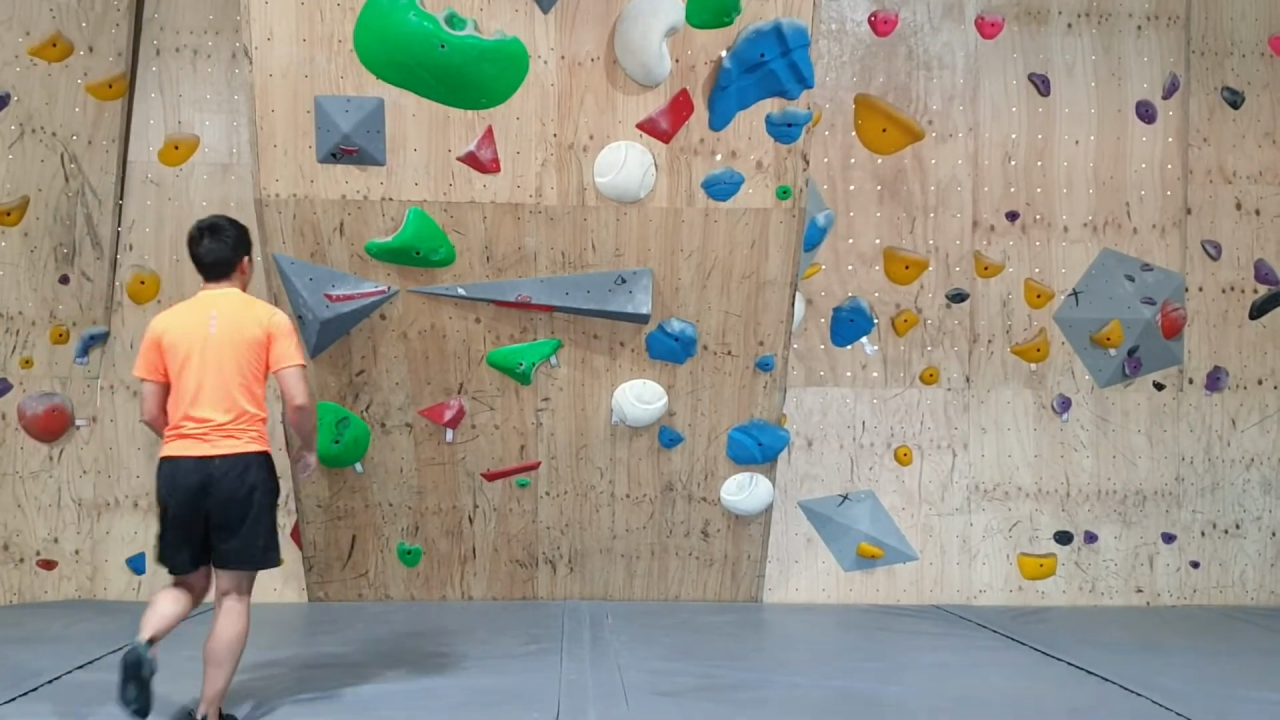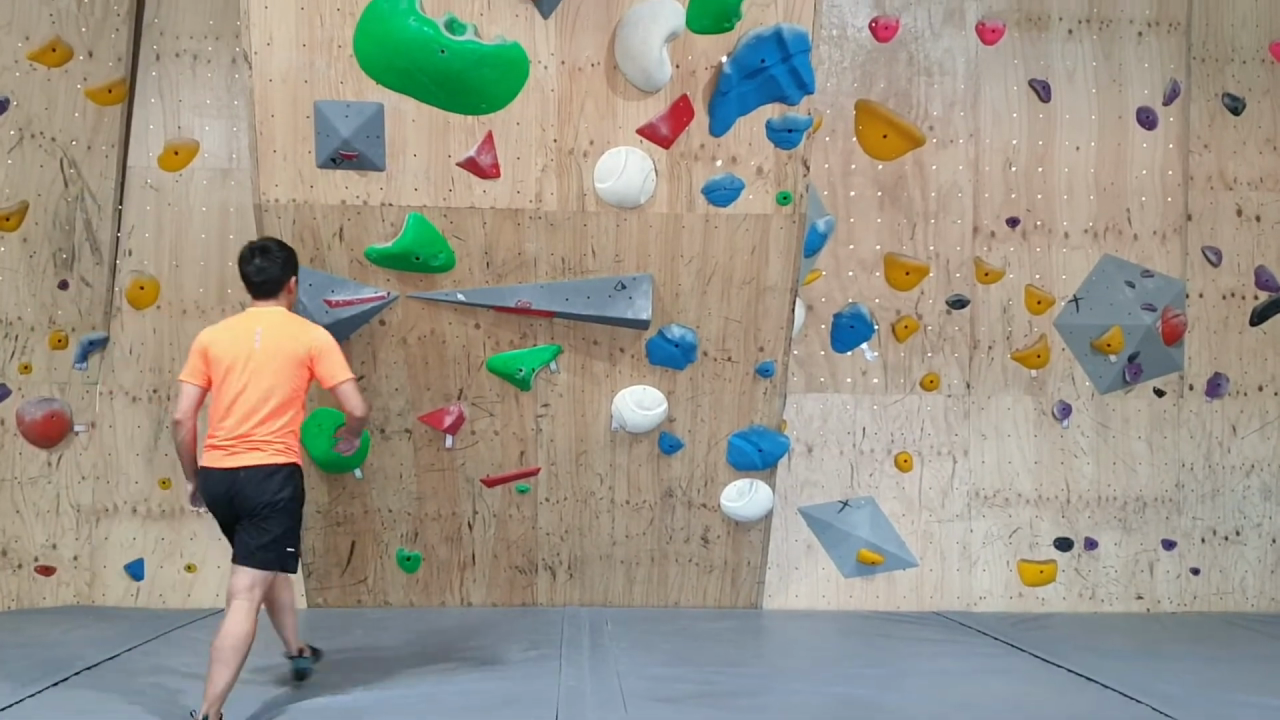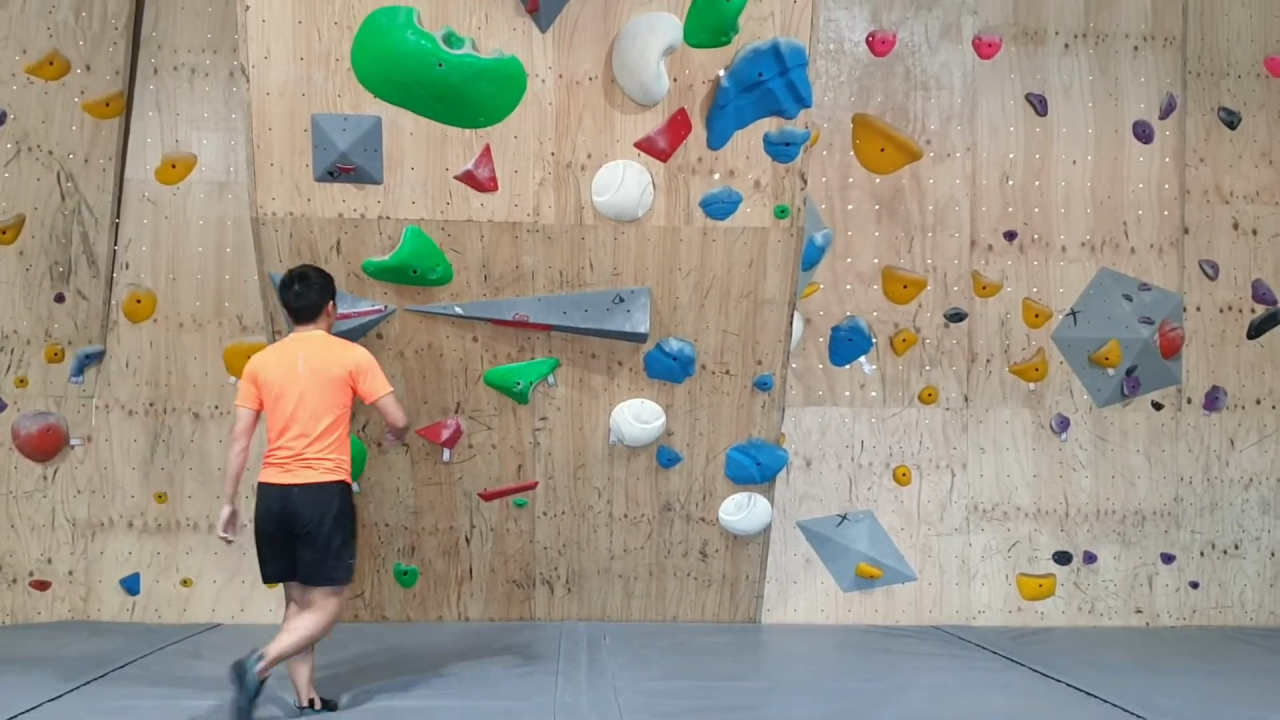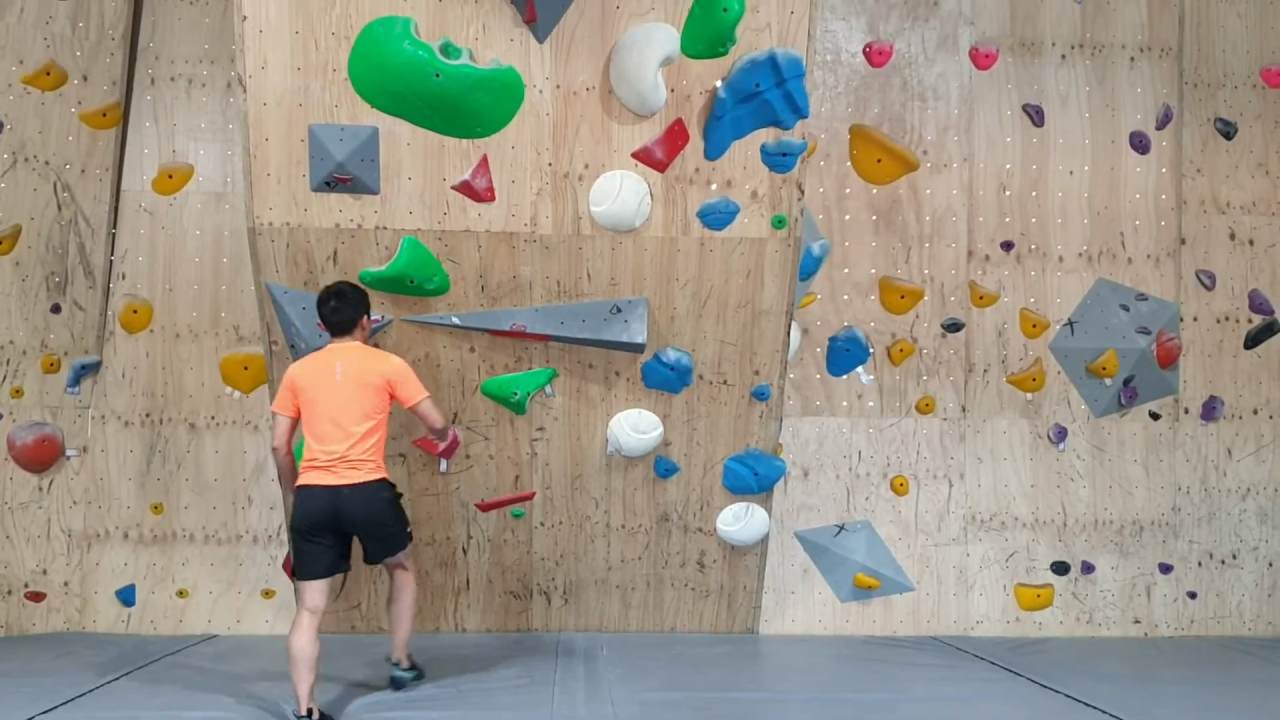
dt=0.3s
person 1, frame 1
left shoulder: (164, 323)
right shoulder: (269, 318)
left elbow: (151, 413)
right elbow: (299, 401)
right wrist: (306, 449)
left hip: (178, 468)
right hip: (243, 466)
left knee: (187, 584)
right knee: (234, 594)
left ankle: (143, 646)
person 1, frame 2
left shoulder: (211, 336)
right shoulder: (312, 336)
left elbow: (181, 417)
right elbow: (357, 410)
left wrist: (192, 477)
right wrist: (351, 436)
left hip: (216, 475)
right hip: (272, 475)
left knee: (267, 566)
right knee: (243, 596)
left ankle: (298, 653)
person 1, frame 3
left shoulder: (261, 361)
right shoulder: (352, 356)
left elbow: (238, 440)
right elbow: (398, 420)
left wrist: (229, 502)
right wrist: (395, 435)
left hip: (272, 493)
right hip: (324, 492)
left knee: (298, 600)
right knee: (324, 605)
right ankle: (257, 664)
person 1, frame 4
left shoulder: (298, 371)
right shoulder: (387, 365)
left elbow: (279, 445)
right elbow: (437, 423)
left wrist: (292, 495)
right wrist: (446, 434)
left hip: (313, 495)
right hip: (367, 491)
left knee: (310, 609)
right knee: (402, 567)
right ankle: (400, 661)
